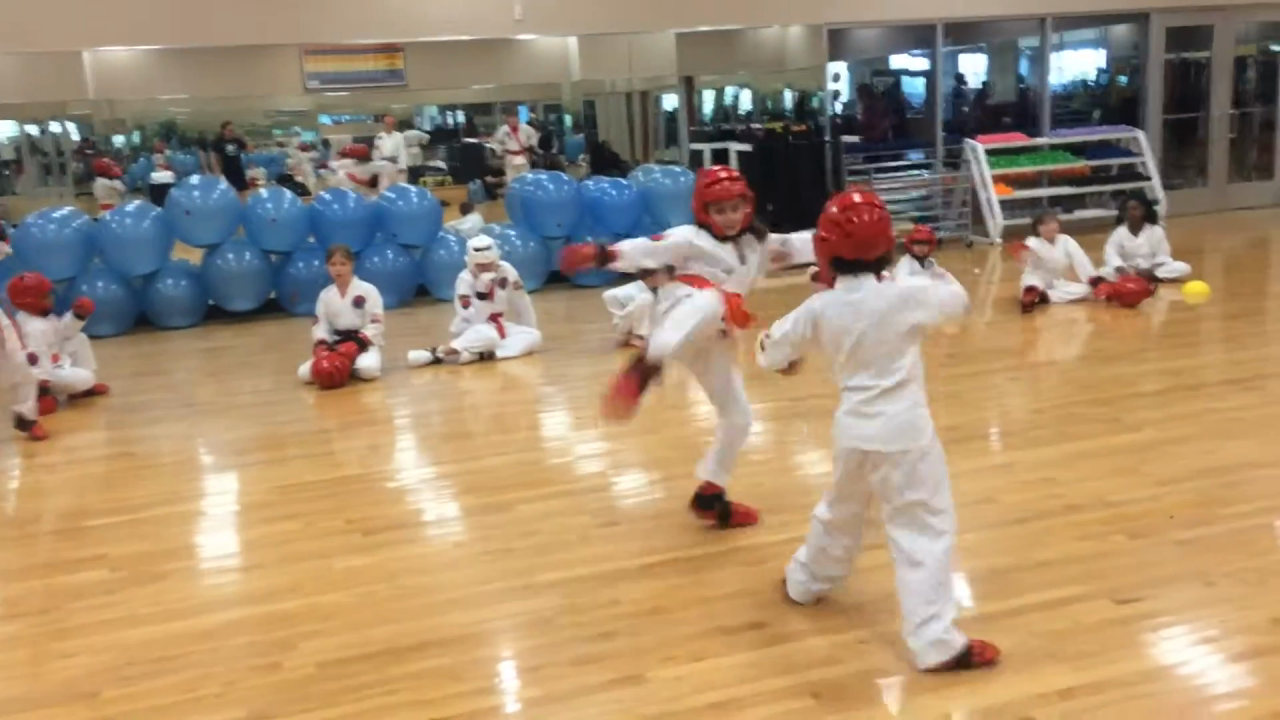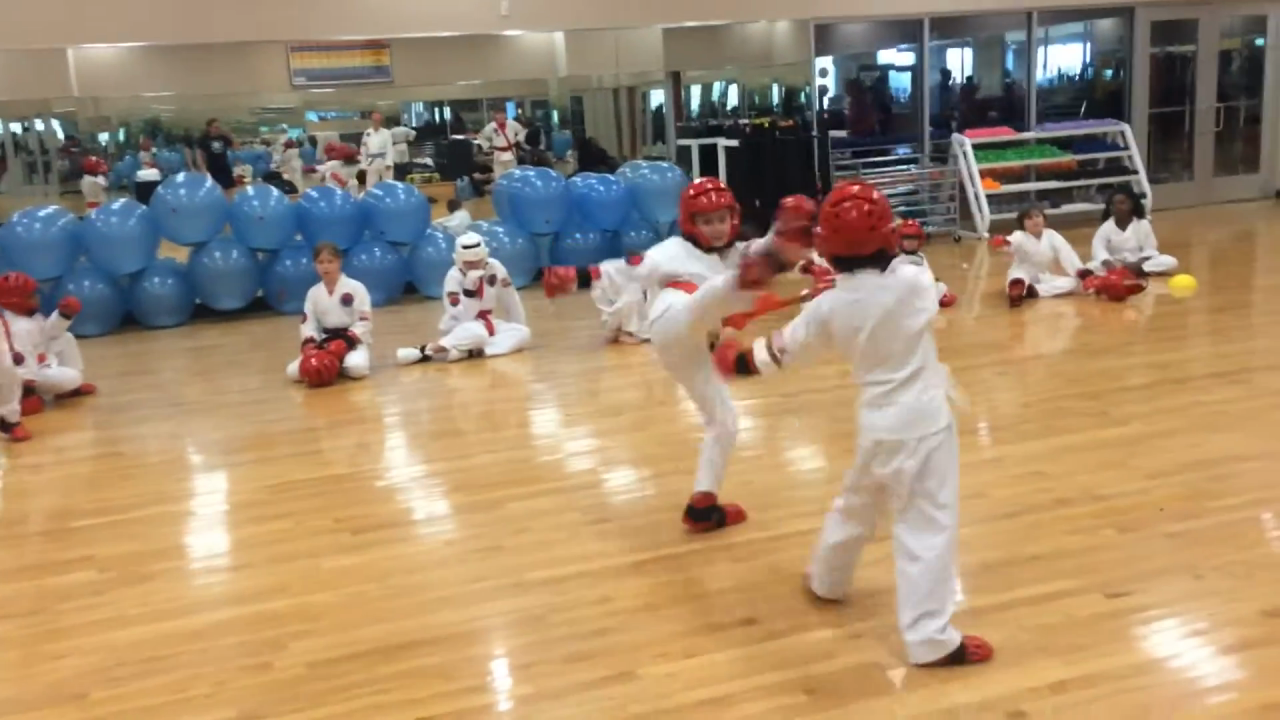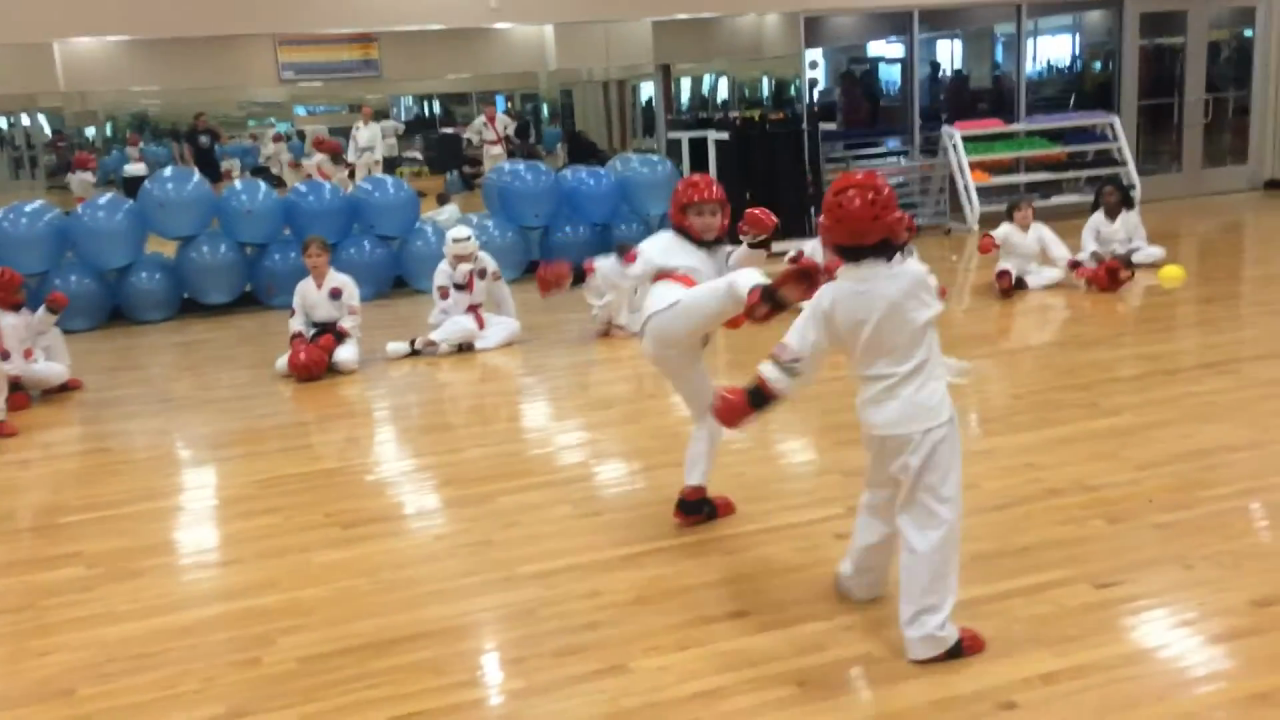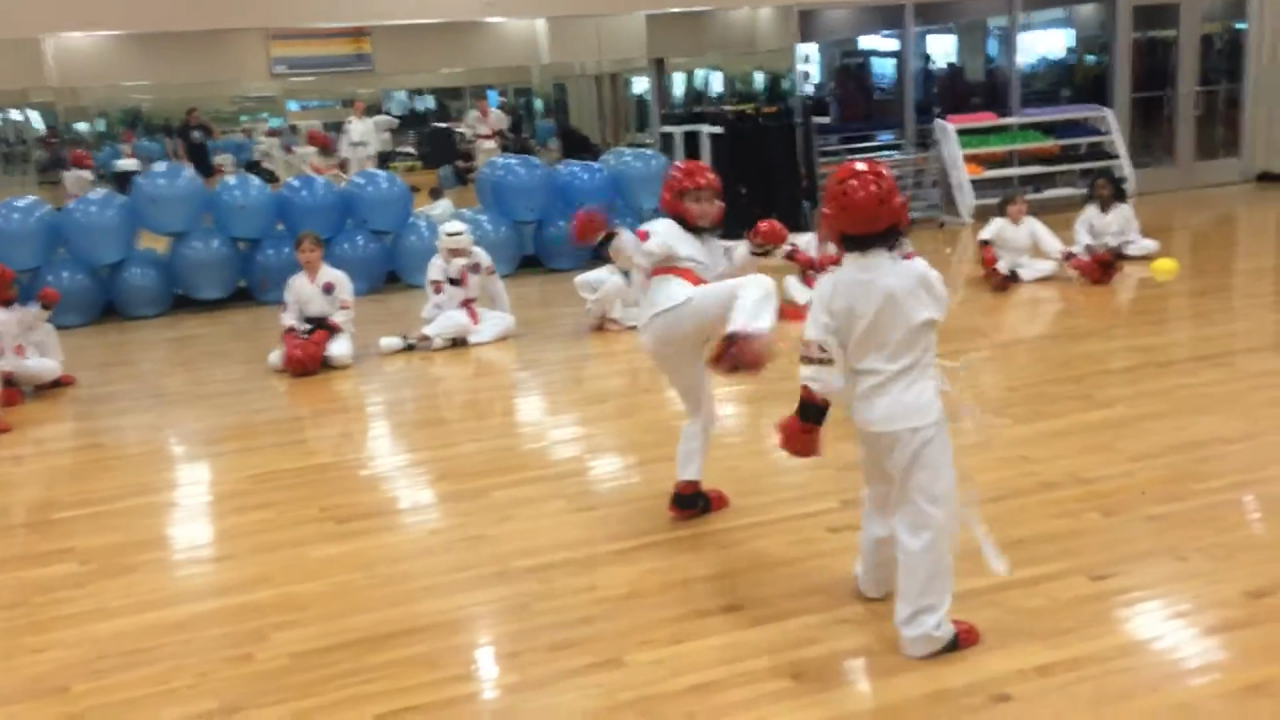
dt=0.1s
person 1, frame 1
left shoulder: (820, 308)
right shoulder: (907, 293)
left elbow: (773, 350)
right elbow: (952, 296)
left wrist: (771, 348)
left hip: (852, 431)
right hip: (905, 431)
left knee: (838, 510)
right knee: (924, 532)
left ankle: (805, 581)
right ankle: (936, 641)
person 1, frame 2
left shoulder: (827, 306)
right shoulder: (911, 283)
left elbow: (782, 350)
left wrist: (742, 359)
left hip: (876, 421)
right hip: (924, 421)
left knee: (858, 501)
right knee: (927, 526)
left ankle: (827, 579)
right ankle: (930, 639)
person 1, frame 3
left shoulder: (831, 298)
right shoulder: (914, 277)
left elbow: (792, 357)
left wrist: (752, 396)
left hip: (878, 415)
right hip: (926, 414)
left knee: (881, 503)
right knee: (930, 521)
left ankle: (860, 580)
right ankle: (927, 633)
person 1, frame 4
left shoulder: (832, 288)
right shoulder: (917, 274)
left elbow: (822, 365)
left wrist: (807, 415)
left hip: (866, 410)
right hip: (913, 412)
left knee: (884, 500)
right knee: (925, 517)
left ankle: (876, 578)
right ankle: (926, 629)
person 2, frame 1
left shoulder: (755, 242)
right shoulder: (691, 237)
left elbow: (789, 247)
right elbow: (644, 252)
right wrist: (599, 253)
left hip: (715, 338)
right hip: (685, 319)
left knee: (738, 416)
right knee: (706, 307)
left ankle: (710, 494)
right ankle: (646, 366)
person 2, frame 2
left shoulder: (739, 254)
right shoulder: (674, 251)
left elbow: (773, 253)
right elbow: (633, 272)
left wrist: (783, 235)
left hip: (697, 344)
right hip: (673, 327)
left knee: (723, 422)
right knee: (734, 285)
left ankle: (703, 505)
right ankle: (754, 274)
person 2, frame 3
left shoulder: (720, 254)
right shoulder: (664, 244)
left elbow: (747, 258)
right elbow: (625, 271)
left wrist: (755, 242)
right wrist: (575, 274)
left hip: (676, 340)
right hip: (670, 319)
left knee: (707, 416)
right knee: (746, 279)
left ankle: (692, 499)
right ankle: (768, 298)
person 2, frame 4
left shoulder: (712, 245)
right shoulder: (665, 230)
left elbow: (740, 260)
right elbow: (636, 253)
left wrist: (759, 246)
right wrist: (608, 236)
right hip: (677, 314)
left knee: (702, 410)
right knee: (760, 287)
left ankle: (687, 492)
right ankle: (739, 342)
